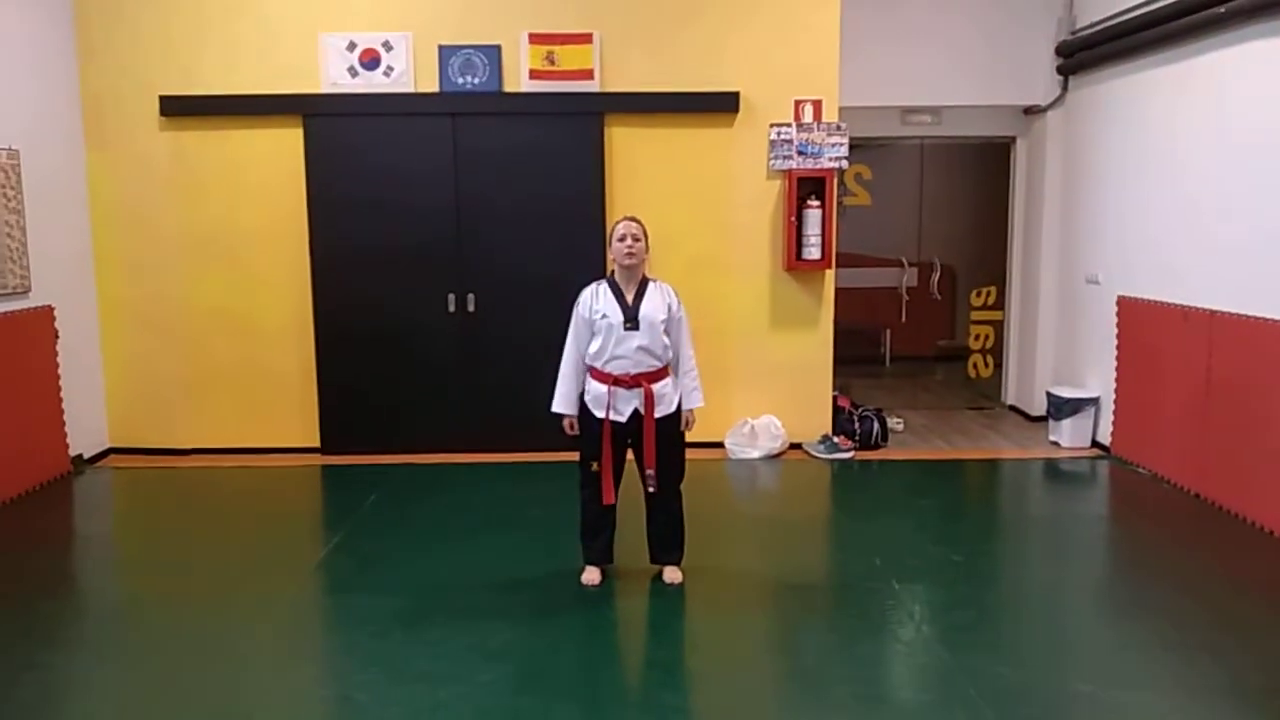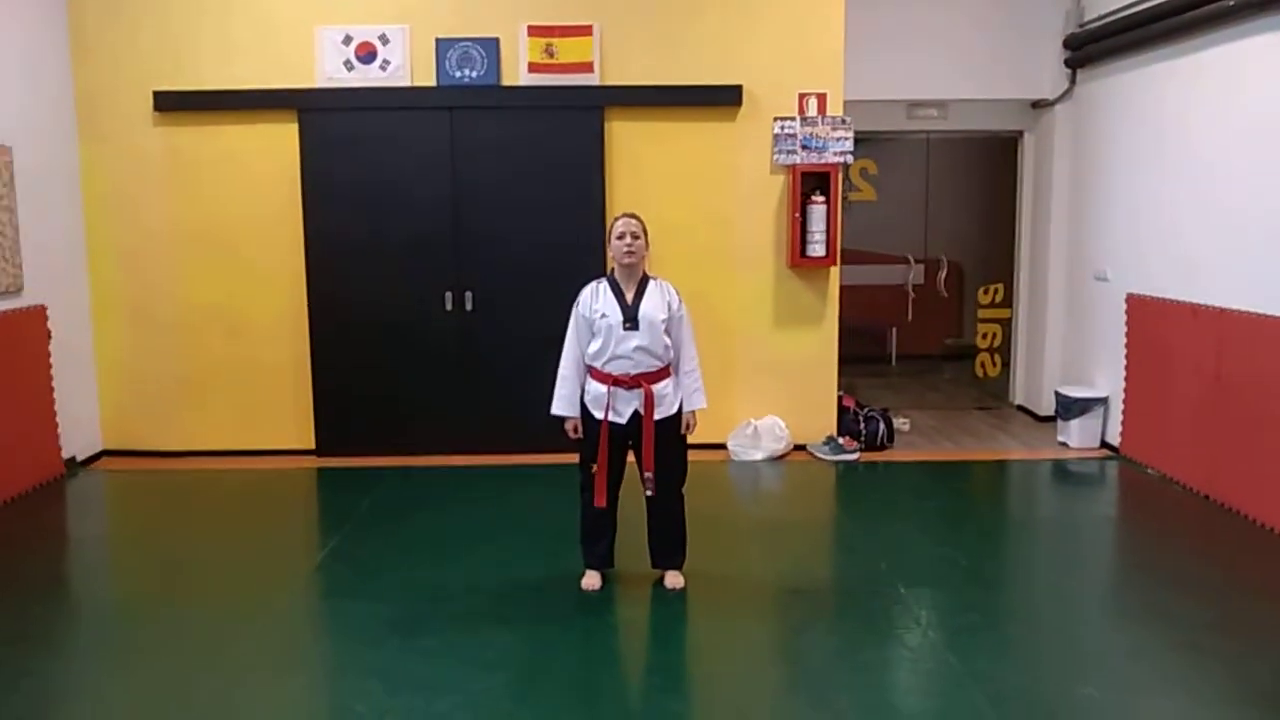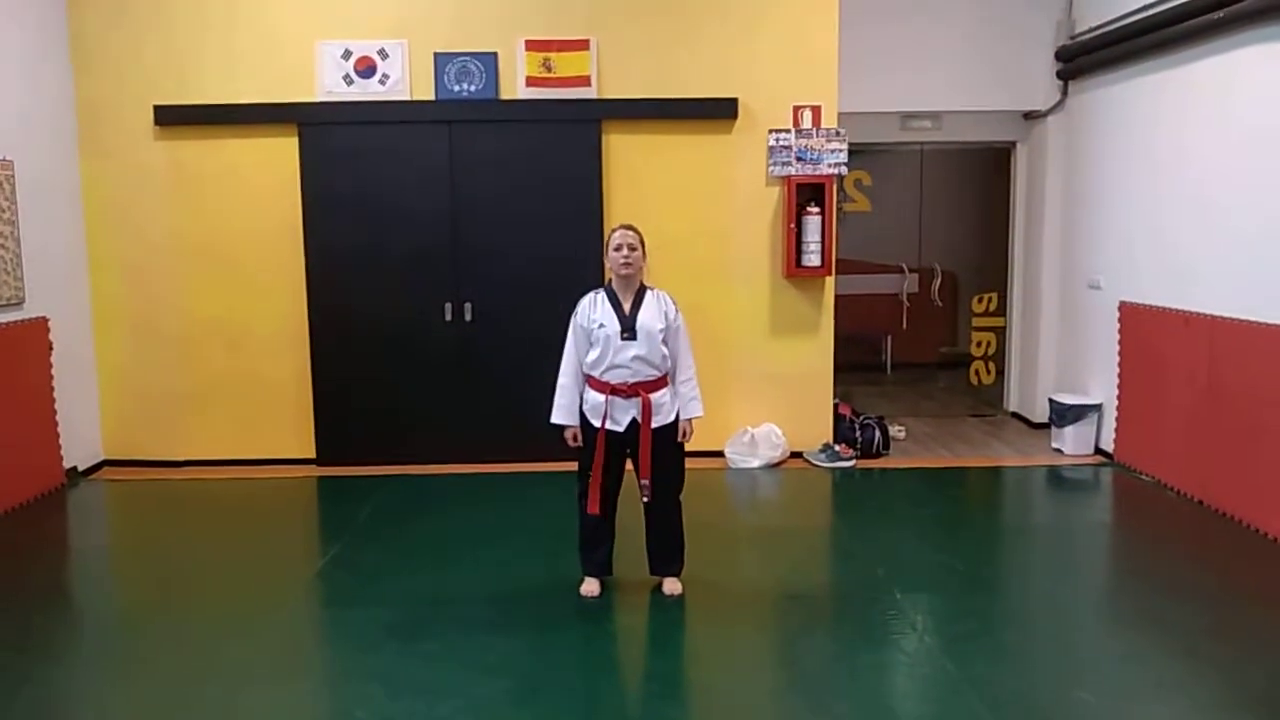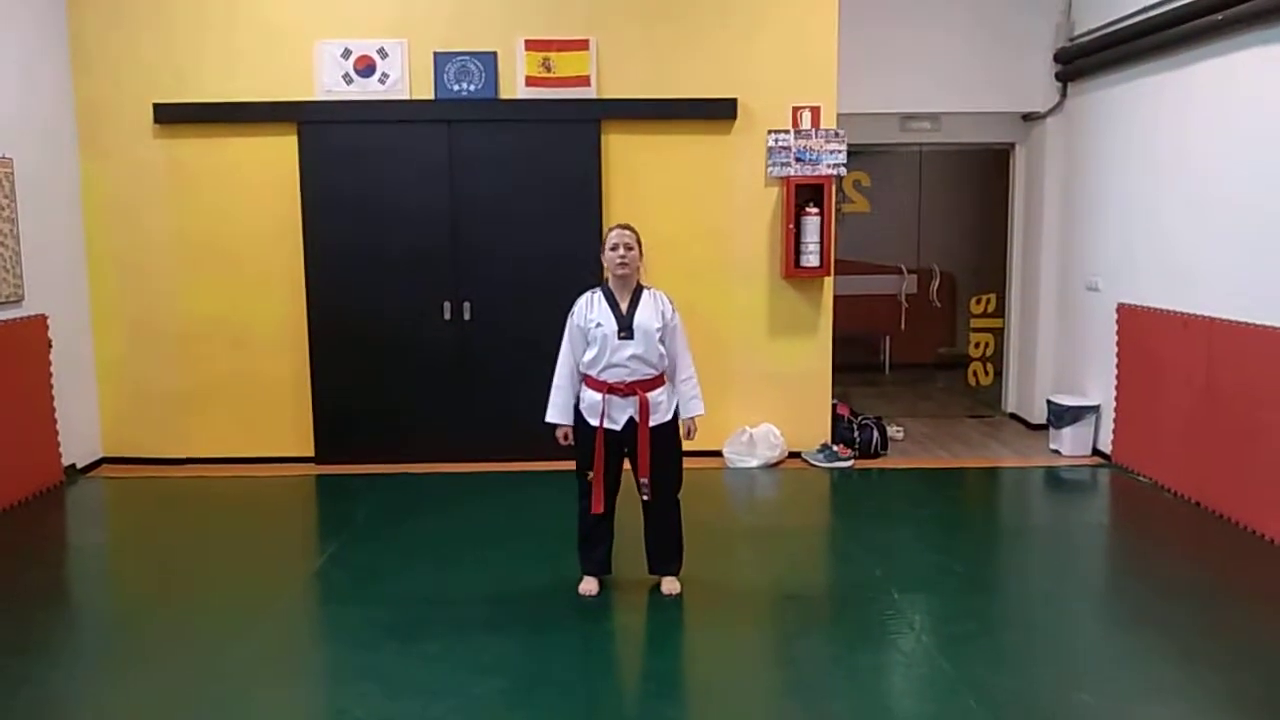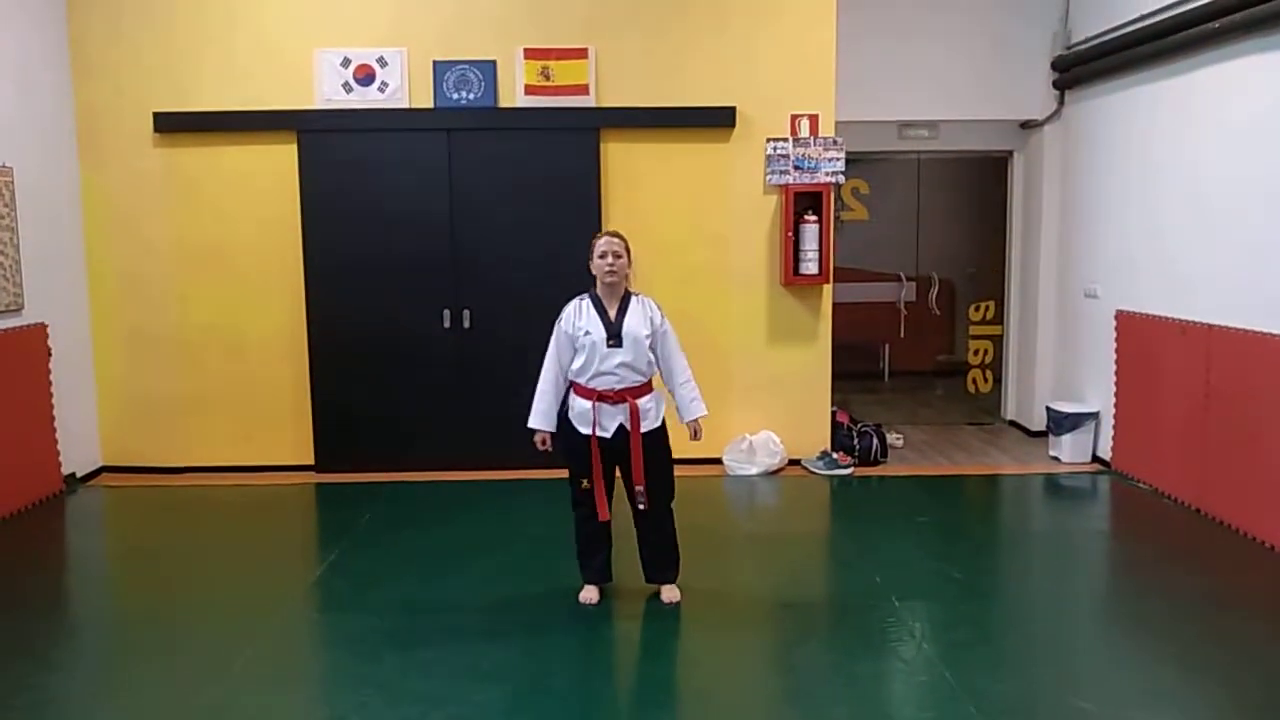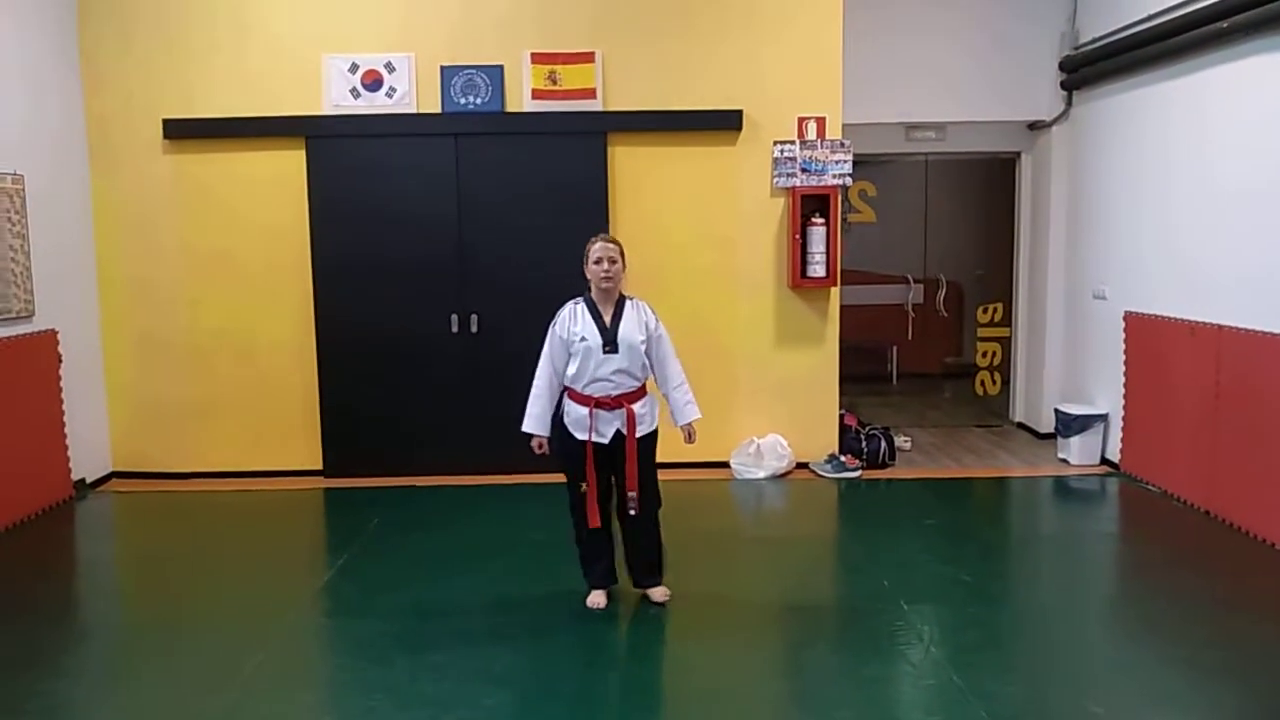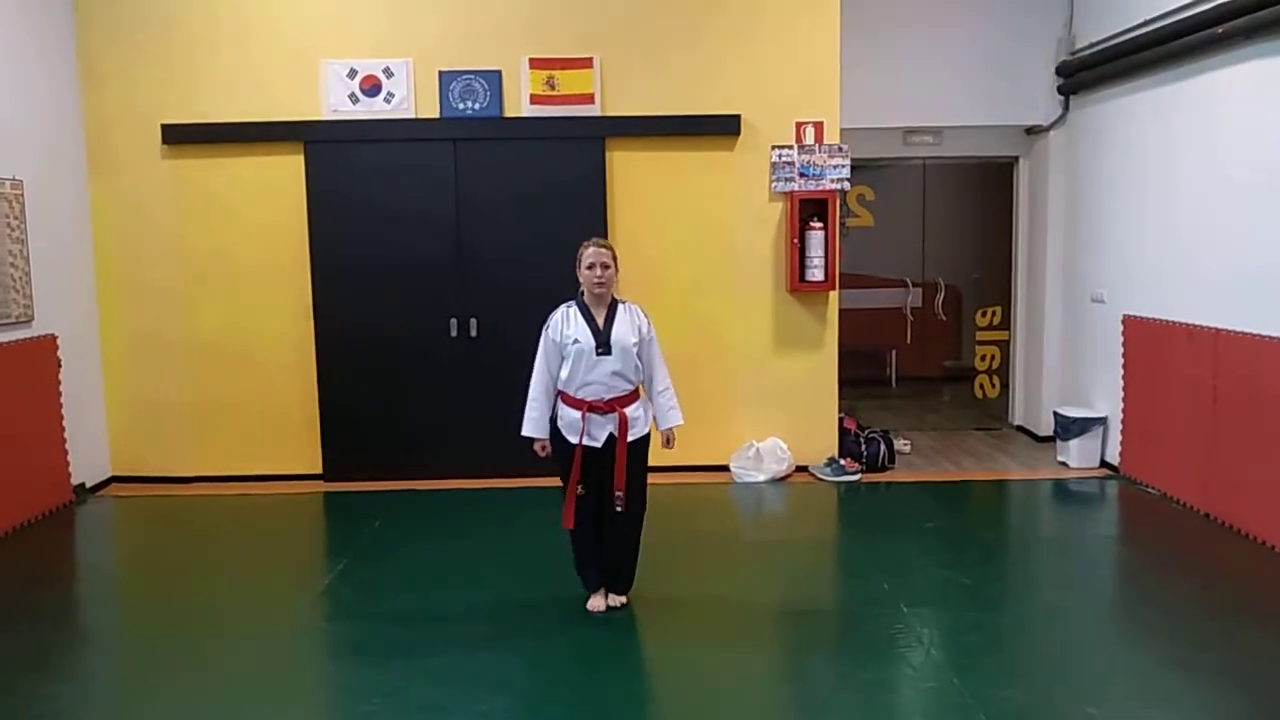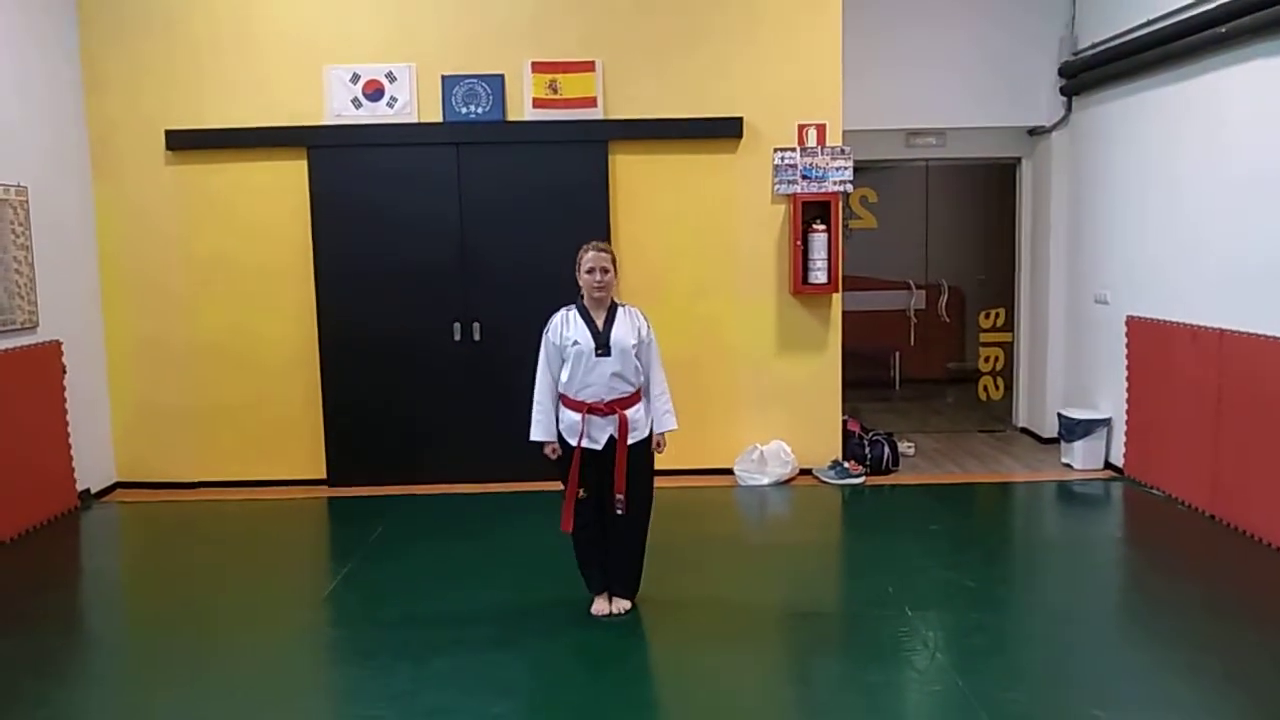
dt=0.2s
person 1, frame 1
left shoulder: (665, 296)
right shoulder: (591, 297)
left elbow: (683, 353)
right elbow: (574, 354)
left wrist: (689, 402)
right wrist: (567, 406)
left hip: (657, 401)
right hip: (604, 401)
left knee: (663, 484)
right knee: (598, 484)
left ankle: (669, 559)
right ankle: (594, 559)
person 1, frame 2
left shoulder: (666, 294)
right shoulder: (591, 295)
left elbow: (685, 353)
right elbow: (574, 355)
left wrist: (691, 404)
right wrist: (569, 409)
left hip: (657, 401)
right hip: (604, 402)
left knee: (665, 487)
right knee: (598, 486)
left ankle: (670, 564)
right ankle: (595, 564)
person 1, frame 3
left shoulder: (663, 304)
right shoulder: (589, 306)
left elbow: (682, 363)
right elbow: (573, 365)
left wrist: (687, 412)
right wrist: (569, 418)
left hip: (655, 410)
right hip: (602, 411)
left knee: (662, 495)
right knee: (597, 494)
left ankle: (668, 570)
right ankle: (593, 571)
person 1, frame 4
left shoulder: (660, 304)
right shoulder: (586, 306)
left elbow: (680, 361)
right elbow: (569, 364)
left wrist: (689, 410)
right wrist: (562, 418)
left hip: (652, 409)
right hip: (599, 410)
left knee: (661, 494)
right knee: (595, 494)
left ankle: (667, 569)
right ankle: (592, 570)
person 1, frame 5
left shoulder: (648, 310)
right shoulder: (574, 313)
left elbow: (674, 364)
right elbow: (554, 370)
left wrist: (691, 411)
right wrist: (543, 423)
left hip: (640, 416)
right hip: (588, 418)
left knee: (652, 500)
right knee: (590, 503)
left ankle: (664, 576)
right ankle: (593, 578)
person 1, frame 6
left shoulder: (642, 314)
right shoulder: (568, 317)
left elbow: (667, 367)
right elbow: (548, 374)
left wrist: (685, 414)
right wrist: (538, 426)
left hip: (634, 421)
right hip: (584, 423)
left knee: (640, 503)
right knee: (589, 506)
left ankle: (650, 579)
right ankle: (598, 582)
person 1, frame 7
left shoulder: (635, 318)
right shoulder: (561, 320)
left elbow: (656, 373)
right elbow: (544, 378)
left wrist: (667, 419)
right wrist: (538, 430)
left hip: (626, 425)
right hip: (578, 427)
left knee: (625, 508)
right knee: (583, 510)
left ankle: (618, 584)
right ankle: (595, 585)
person 1, frame 8
left shoulder: (634, 320)
right shoulder: (561, 323)
left elbow: (654, 376)
right elbow: (547, 382)
left wrist: (661, 424)
right wrist: (546, 434)
left hip: (629, 428)
right hip: (579, 430)
left knee: (629, 512)
right knee: (586, 513)
left ankle: (623, 589)
right ankle: (600, 589)
